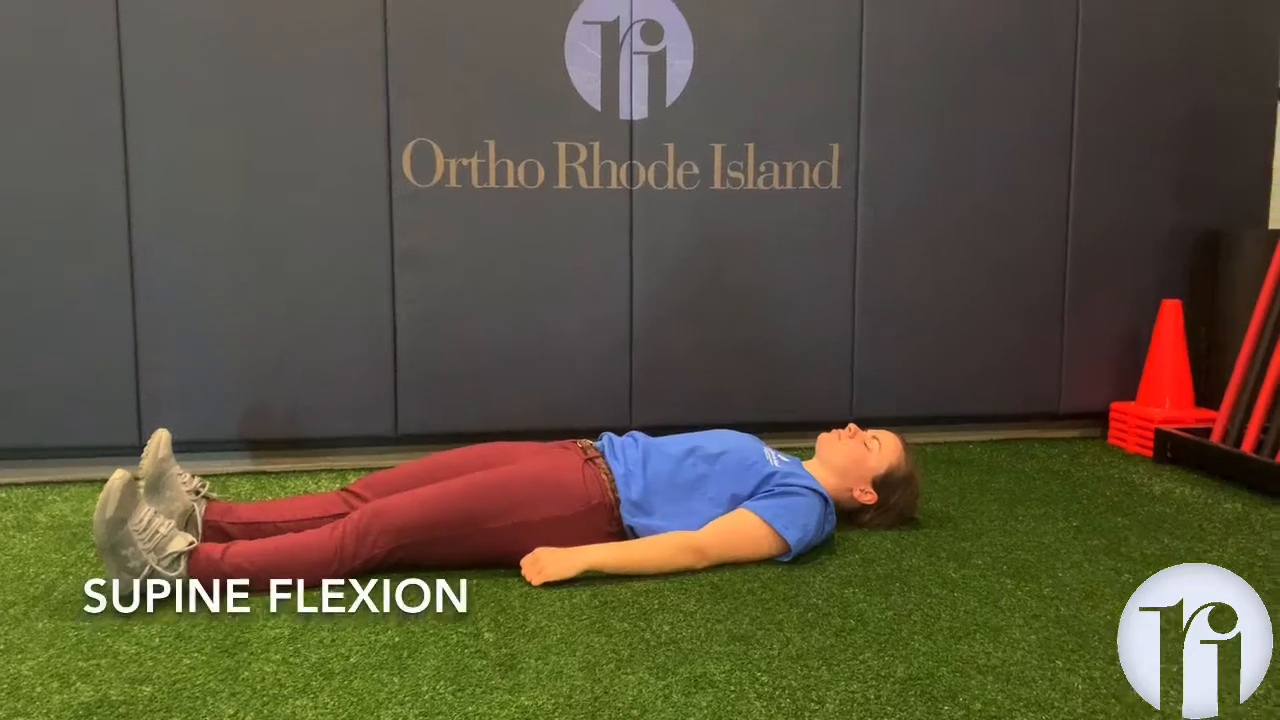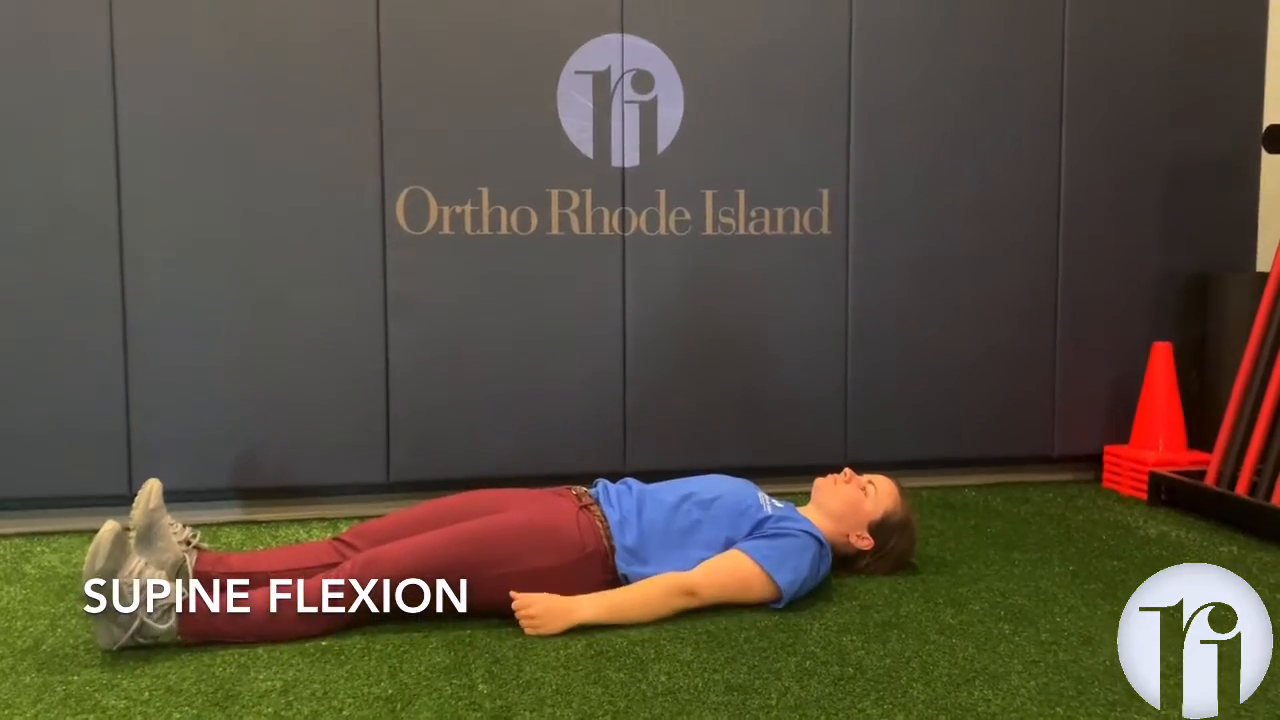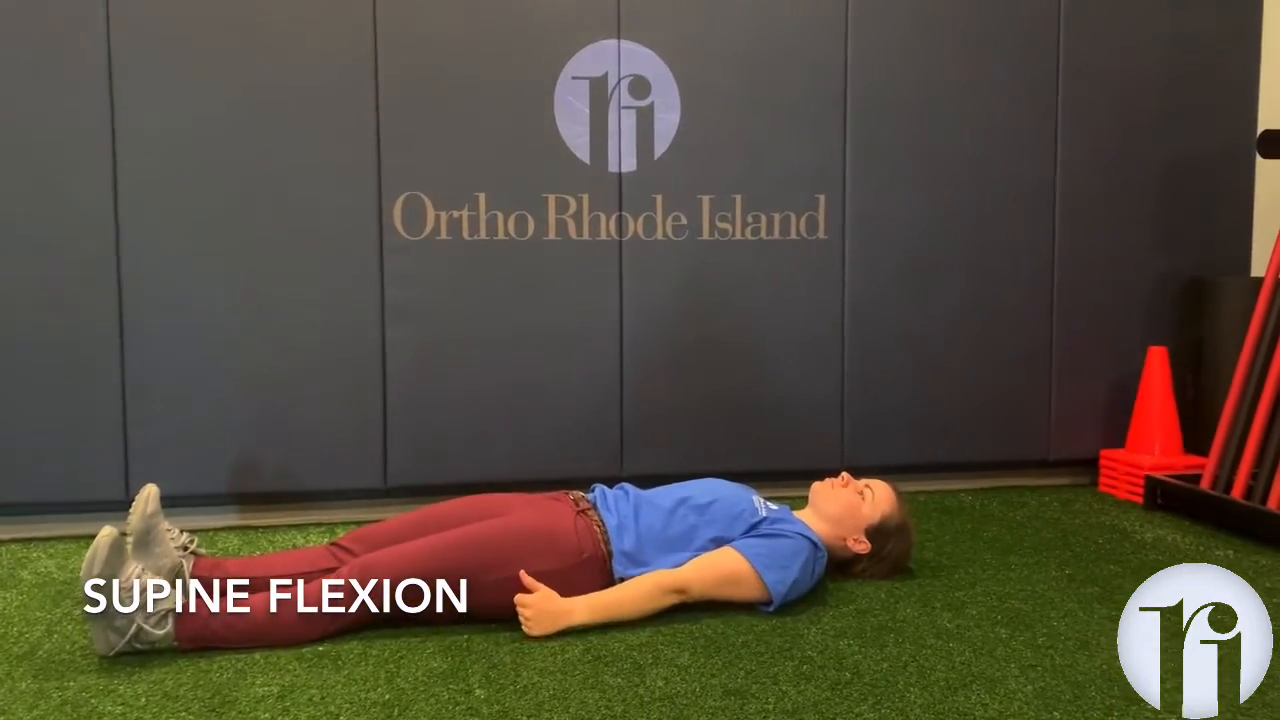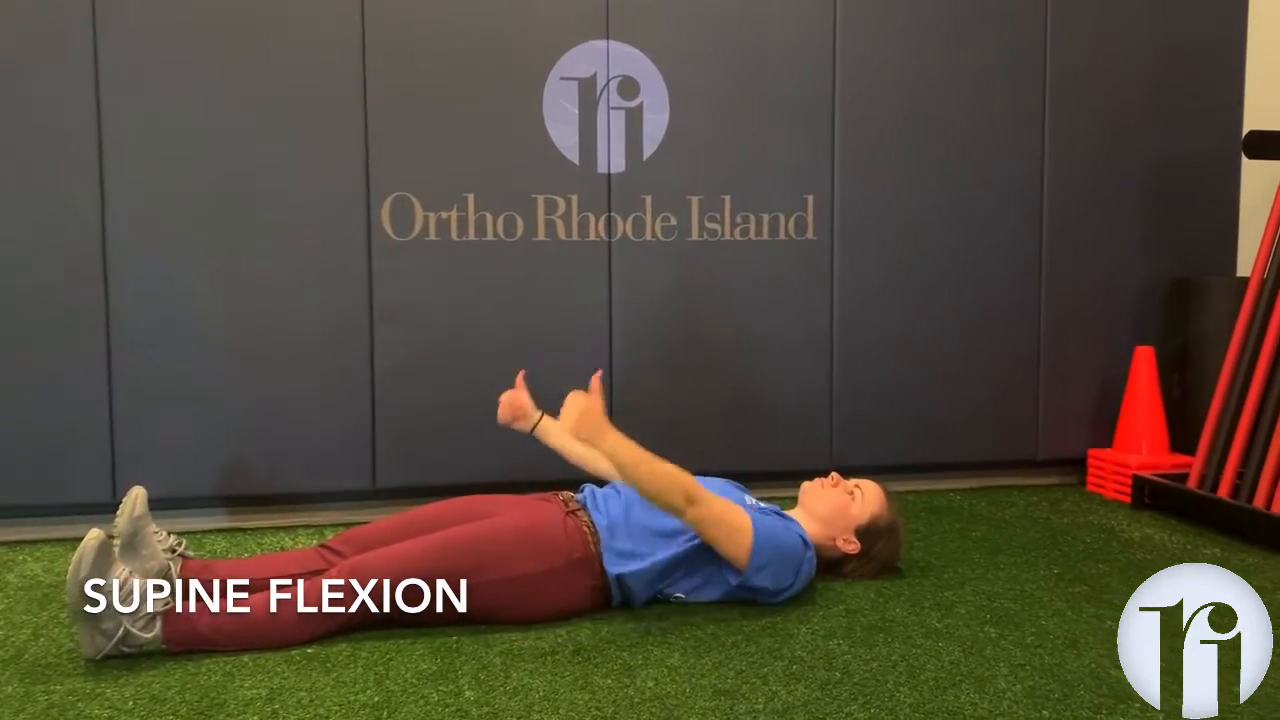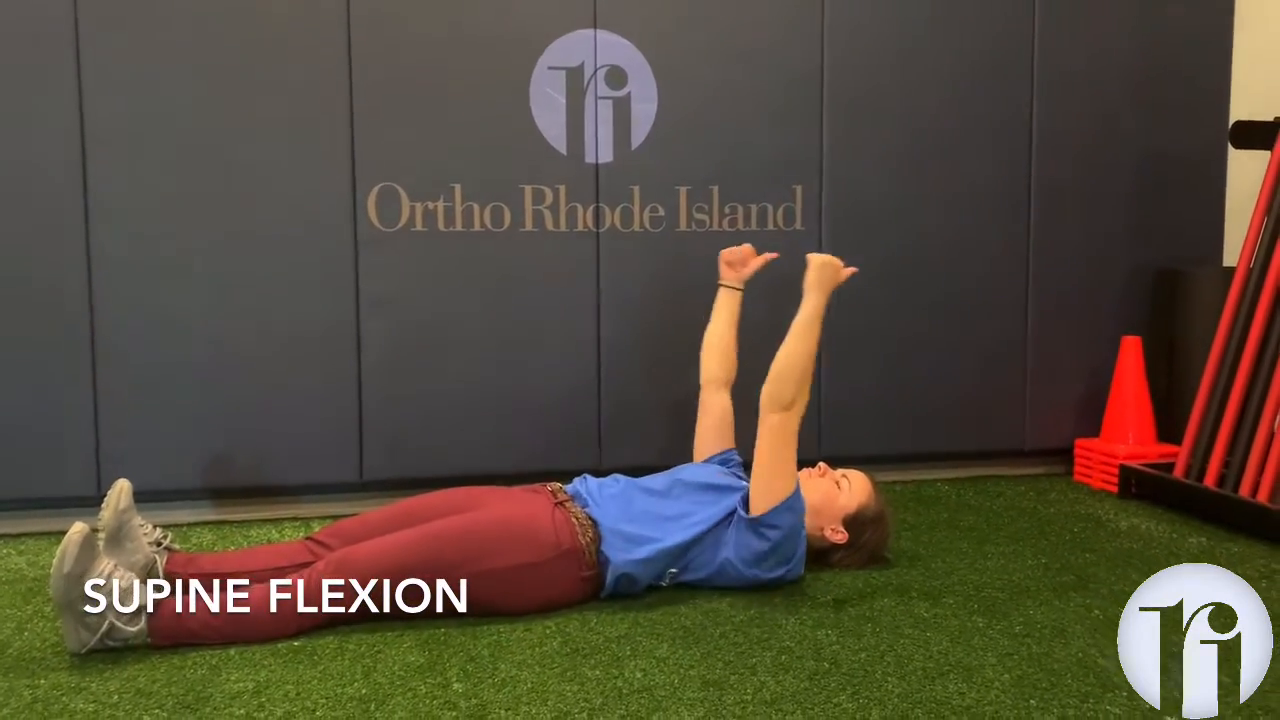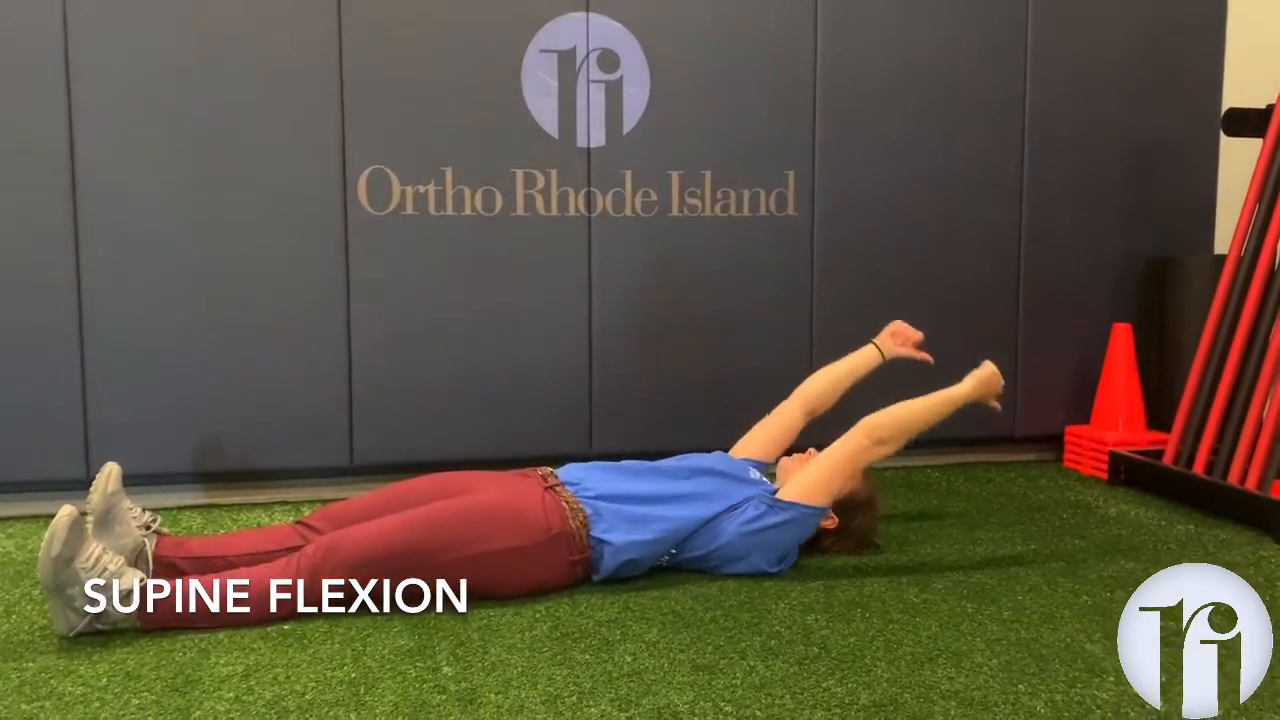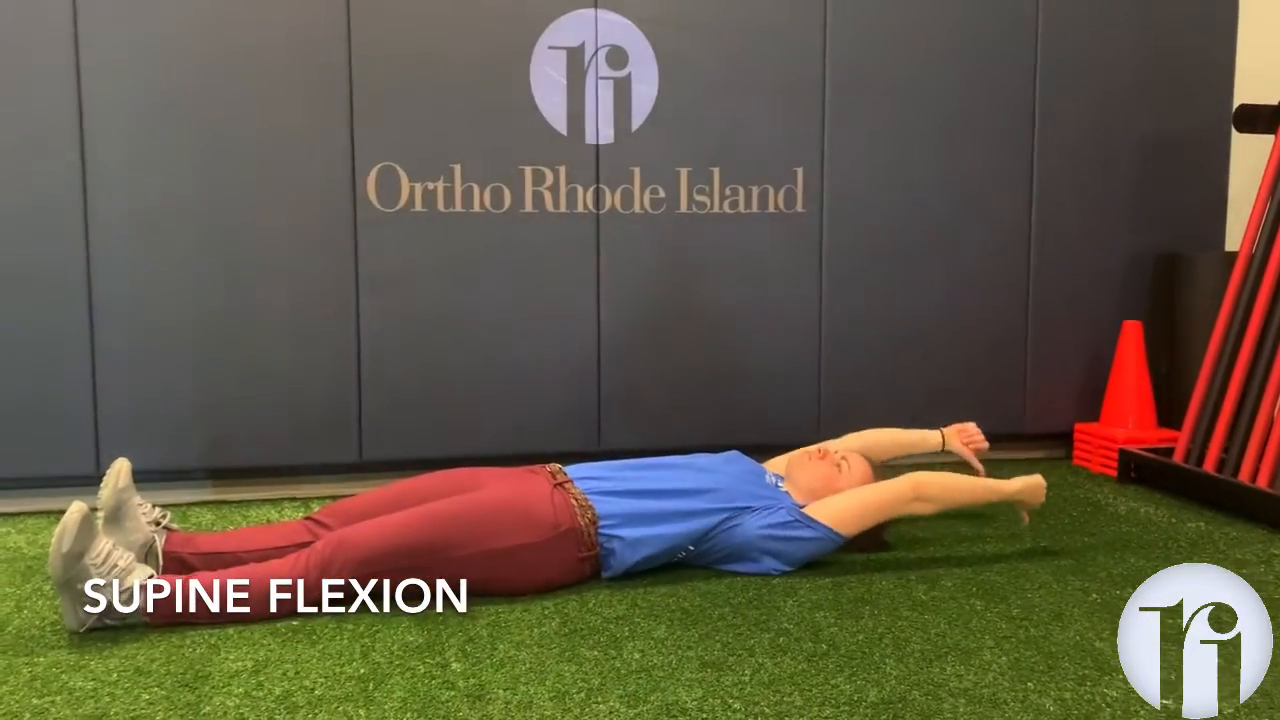
dt=0.7s
person 1, frame 1
left shoulder: (803, 509)
right shoulder: (774, 467)
left elbow: (697, 546)
left wrist: (579, 560)
left hip: (592, 503)
right hip: (583, 457)
left knee: (378, 530)
right knee: (368, 497)
left ankle: (181, 563)
right ankle: (204, 514)
person 1, frame 2
left shoulder: (799, 553)
right shoulder: (771, 512)
left elbow: (690, 590)
left wrist: (572, 611)
left hip: (586, 552)
right hip: (577, 505)
left knee: (371, 580)
right knee: (360, 545)
left ankle: (167, 615)
right ankle: (192, 564)
person 1, frame 3
left shoulder: (792, 555)
right shoulder: (766, 516)
left elbow: (680, 583)
left wrist: (570, 612)
left hip: (582, 553)
right hip: (574, 508)
left knee: (368, 585)
right knee: (354, 555)
left ankle: (164, 620)
right ankle: (190, 567)
person 1, frame 4
left shoulder: (783, 557)
right shoulder: (756, 517)
left elbow: (684, 499)
right elbow: (627, 472)
left wrist: (600, 429)
right wrist: (542, 425)
left hip: (577, 562)
right hip: (565, 517)
left knee: (362, 589)
right knee: (347, 551)
left ankle: (147, 620)
right ankle: (178, 571)
person 1, frame 5
left shoulder: (773, 543)
right shoulder: (732, 487)
left elbow: (781, 406)
right elbow: (715, 386)
left wrist: (814, 298)
right wrist: (731, 290)
left hip: (563, 550)
right hip: (544, 505)
left knee: (342, 580)
right knee: (332, 546)
left ankle: (135, 615)
right ankle: (164, 566)
person 1, frame 6
left shoulder: (772, 532)
right shoulder: (744, 478)
left elbow: (861, 441)
right elbow: (802, 403)
left wrist: (963, 391)
right wrist: (878, 350)
left hip: (551, 538)
right hip: (536, 490)
left knee: (332, 568)
right knee: (324, 529)
left ankle: (126, 598)
right ankle: (151, 546)
person 1, frame 7
left shoulder: (789, 528)
right shoulder: (764, 476)
left elbow: (897, 495)
right elbow: (856, 433)
left wrist: (1009, 488)
right wrist: (944, 437)
left hip: (562, 535)
right hip: (545, 486)
left knee: (345, 563)
right knee: (337, 527)
left ankle: (140, 596)
right ankle: (164, 545)
